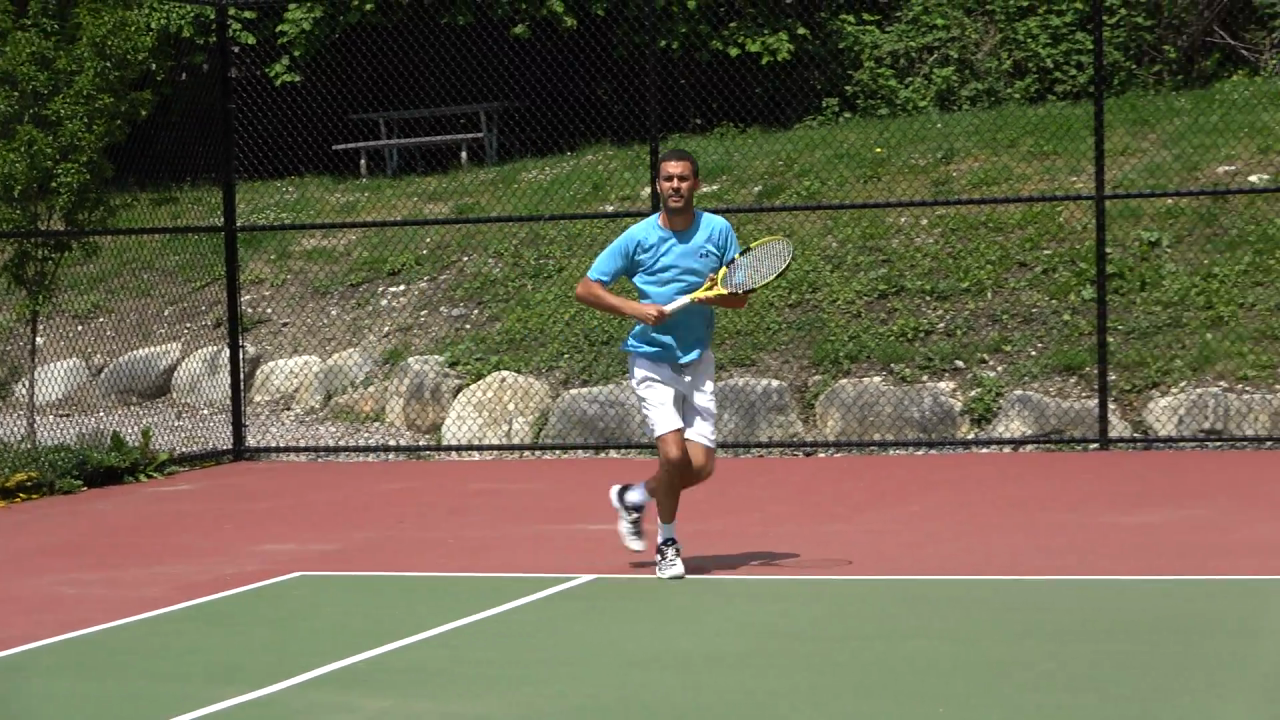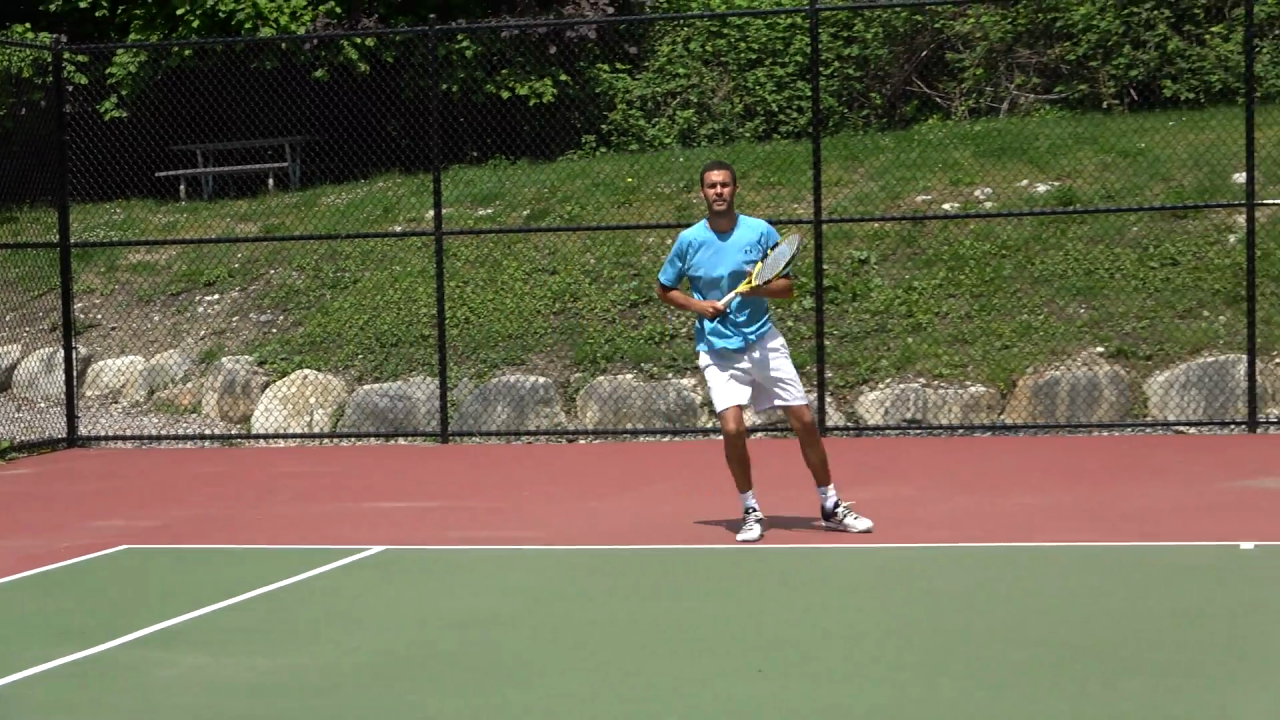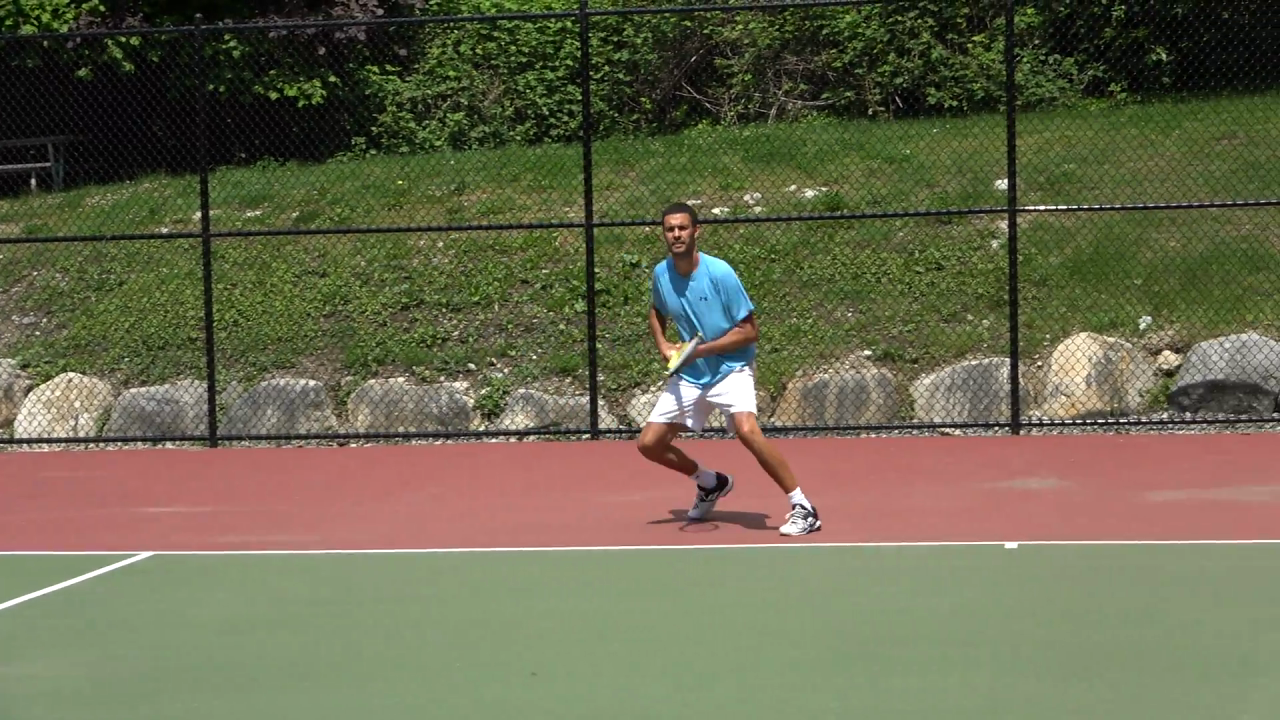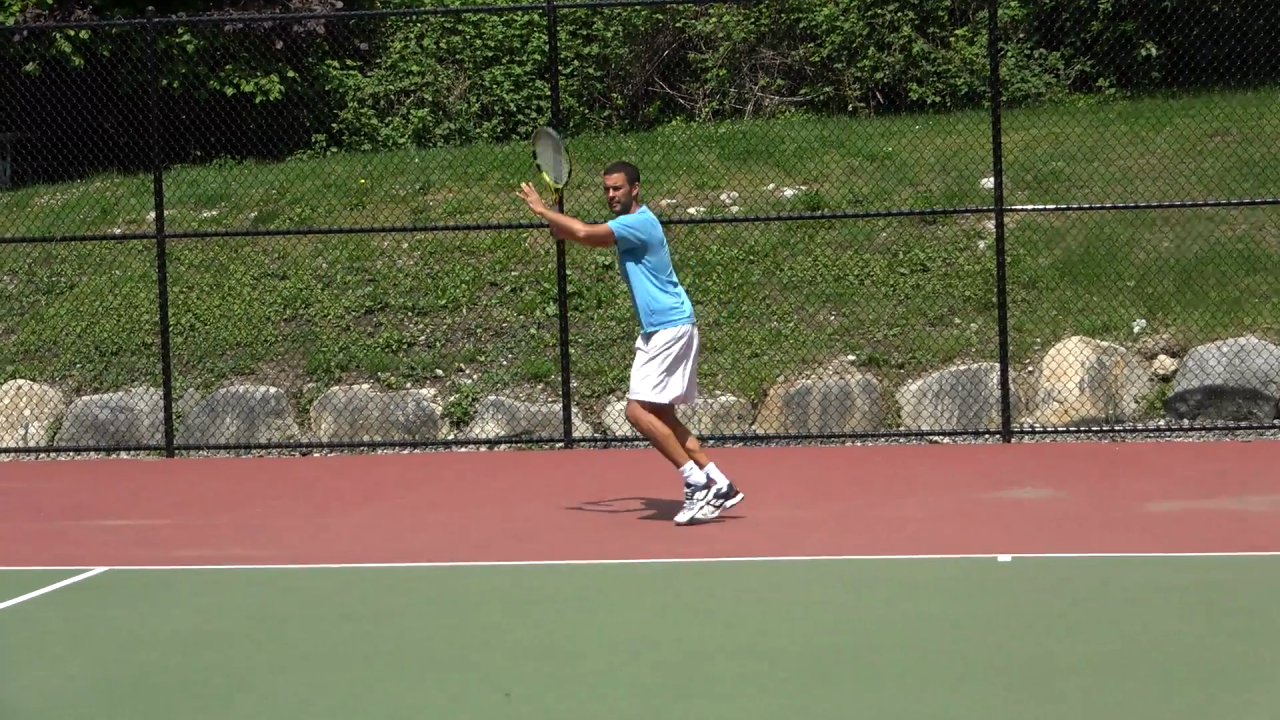
dt=0.5s
person 1, frame 1
left shoulder: (718, 228)
right shoulder: (639, 237)
left elbow: (739, 299)
right elbow: (584, 290)
left wrist: (715, 295)
right wrist: (634, 309)
left hip: (695, 362)
right hip: (652, 360)
left knee: (700, 466)
right knee: (673, 456)
left ankle: (632, 496)
right ankle: (666, 541)
person 1, frame 2
left shoulder: (762, 231)
right shoulder: (688, 241)
left elbow: (786, 286)
right elbow: (664, 290)
left wrist: (759, 289)
right wrist: (700, 306)
left hip: (764, 342)
right hip: (720, 350)
left knee: (805, 421)
right knee: (732, 428)
left ankle: (833, 505)
right ankle: (750, 510)
person 1, frame 3
left shoulder: (720, 273)
right shoulder: (660, 274)
left elbow: (750, 331)
left wrist: (705, 349)
right wrist: (662, 344)
left hip: (731, 369)
right hip: (689, 375)
left knee: (747, 430)
right knee: (649, 444)
left ankle: (802, 507)
right ankle: (711, 482)
person 1, frame 4
left shoulder: (641, 222)
right shoulder: (629, 221)
left elbow: (585, 235)
right elbow: (593, 237)
left wrist: (541, 209)
right wrist: (561, 224)
left hip: (667, 329)
right hip: (671, 328)
left knee: (641, 414)
right knee: (663, 418)
left ankle: (697, 479)
right ankle: (717, 487)
